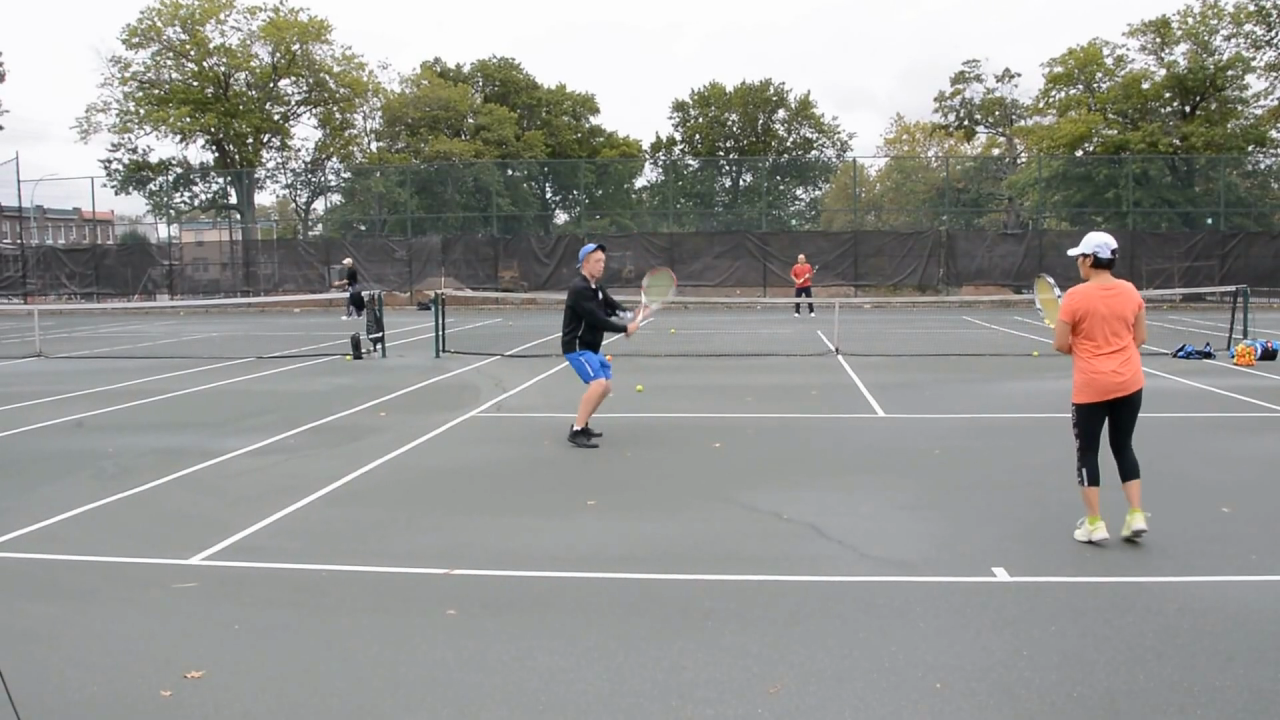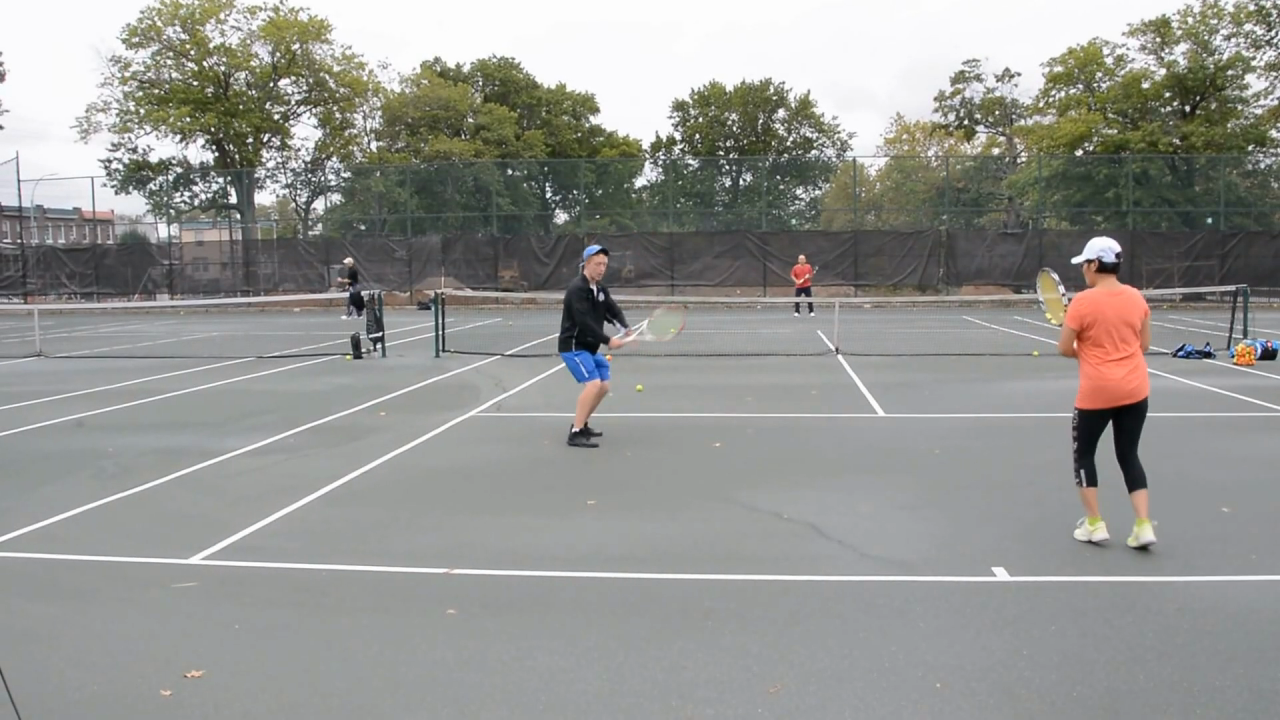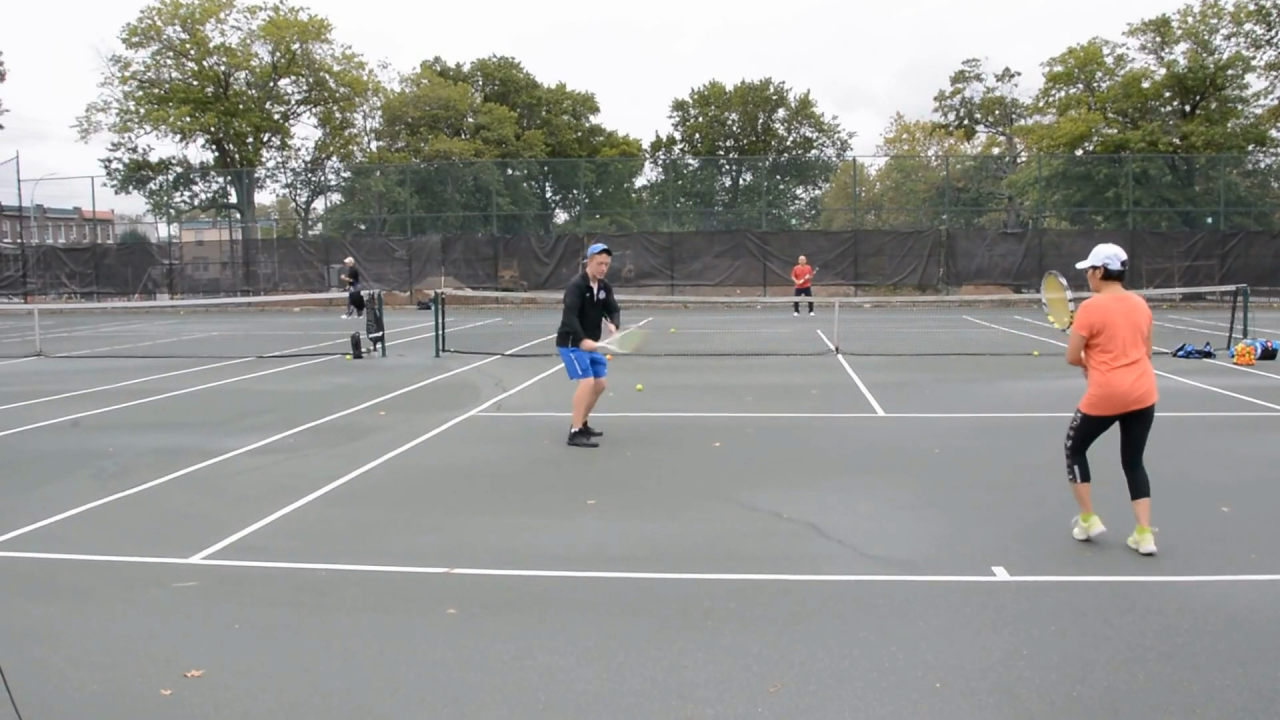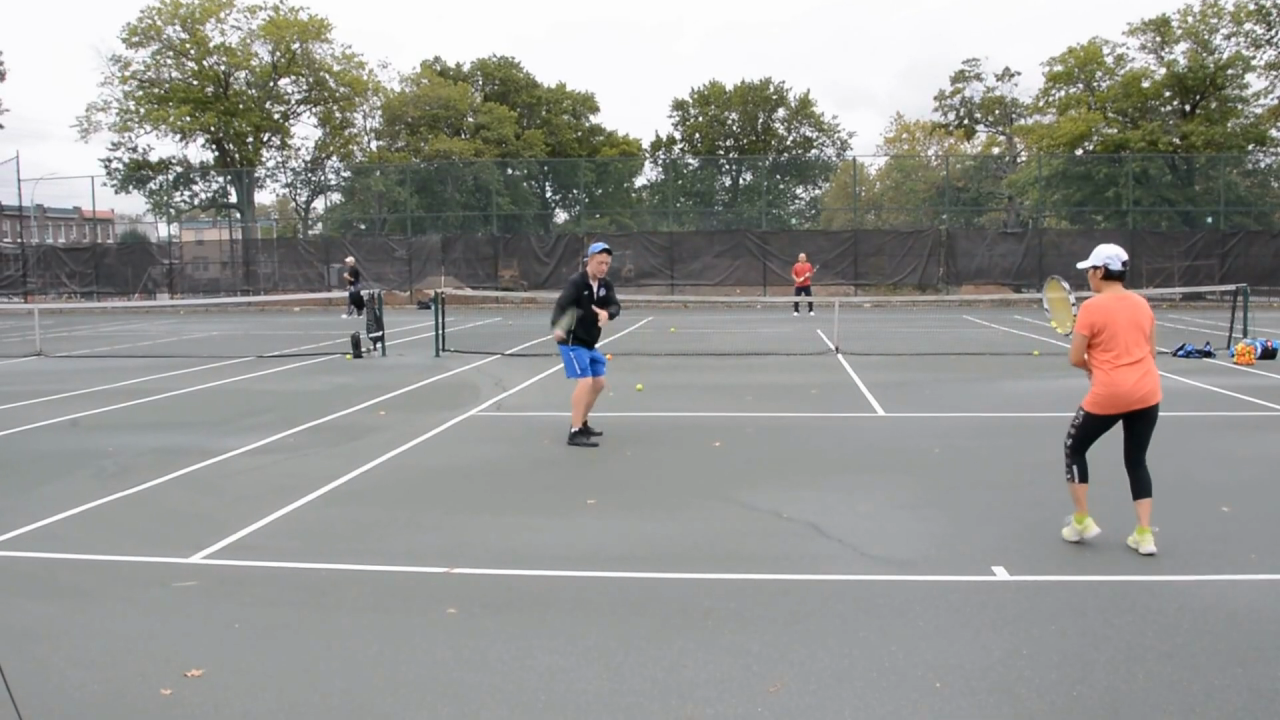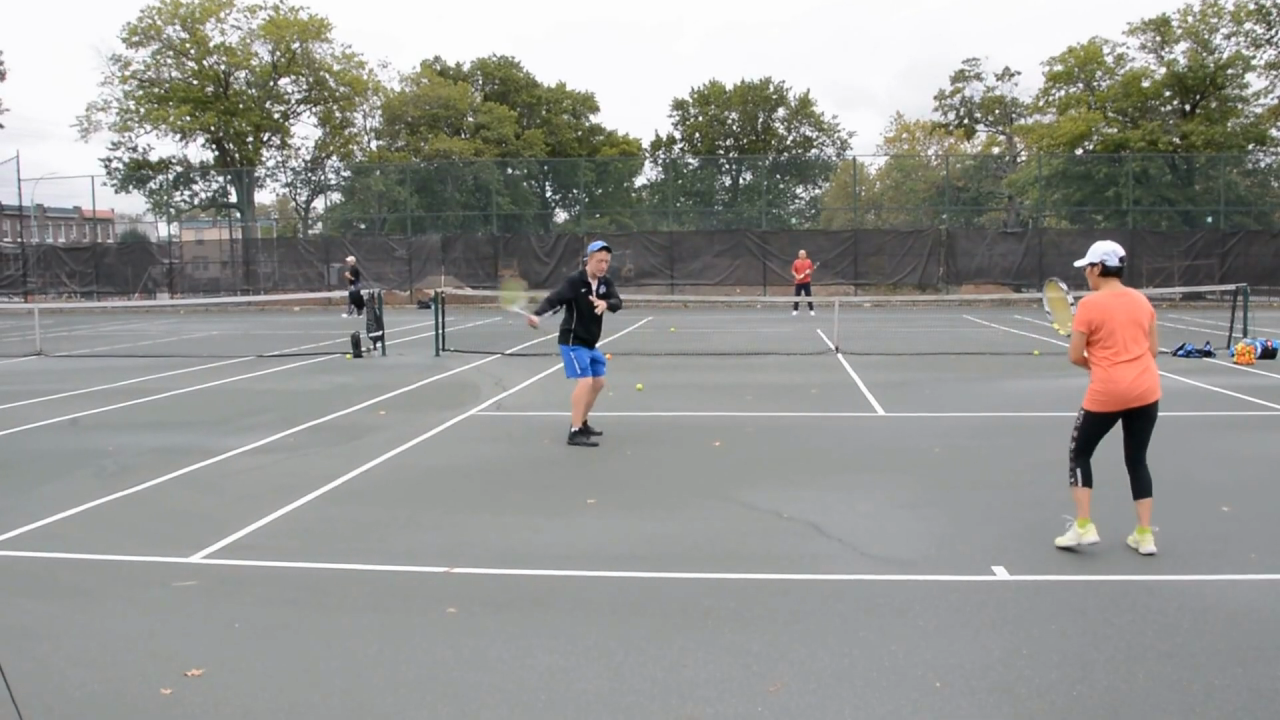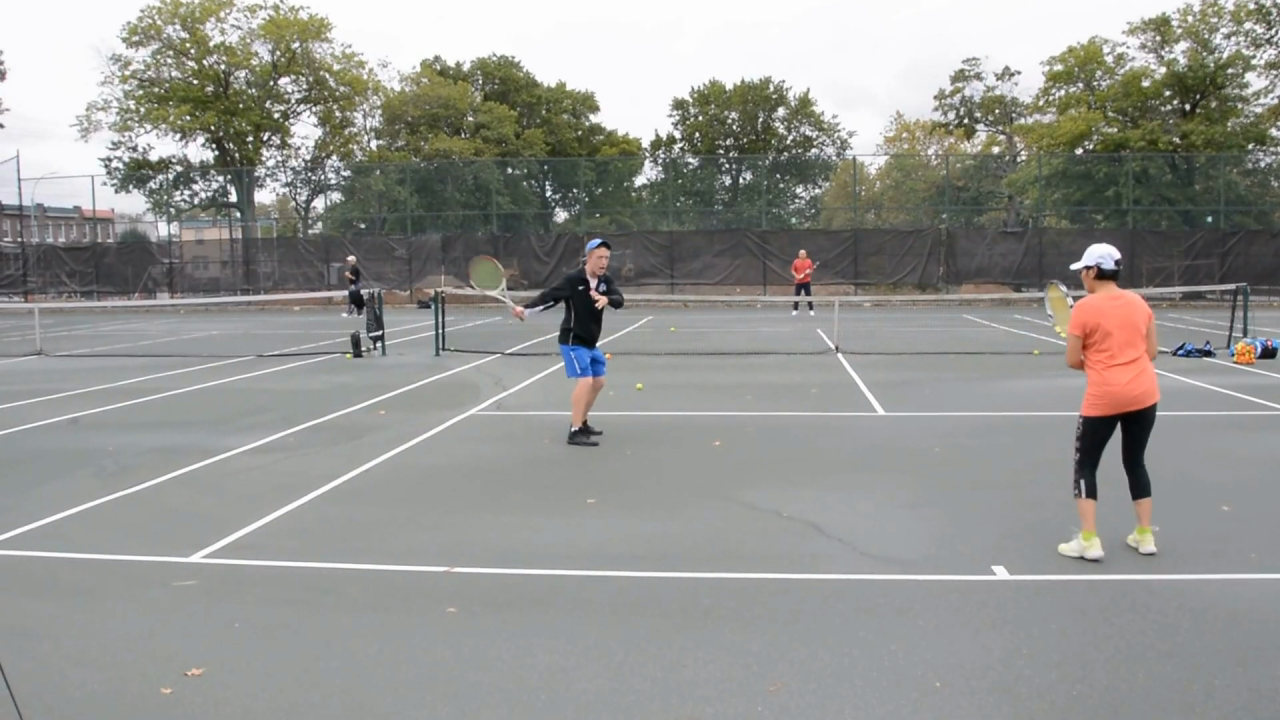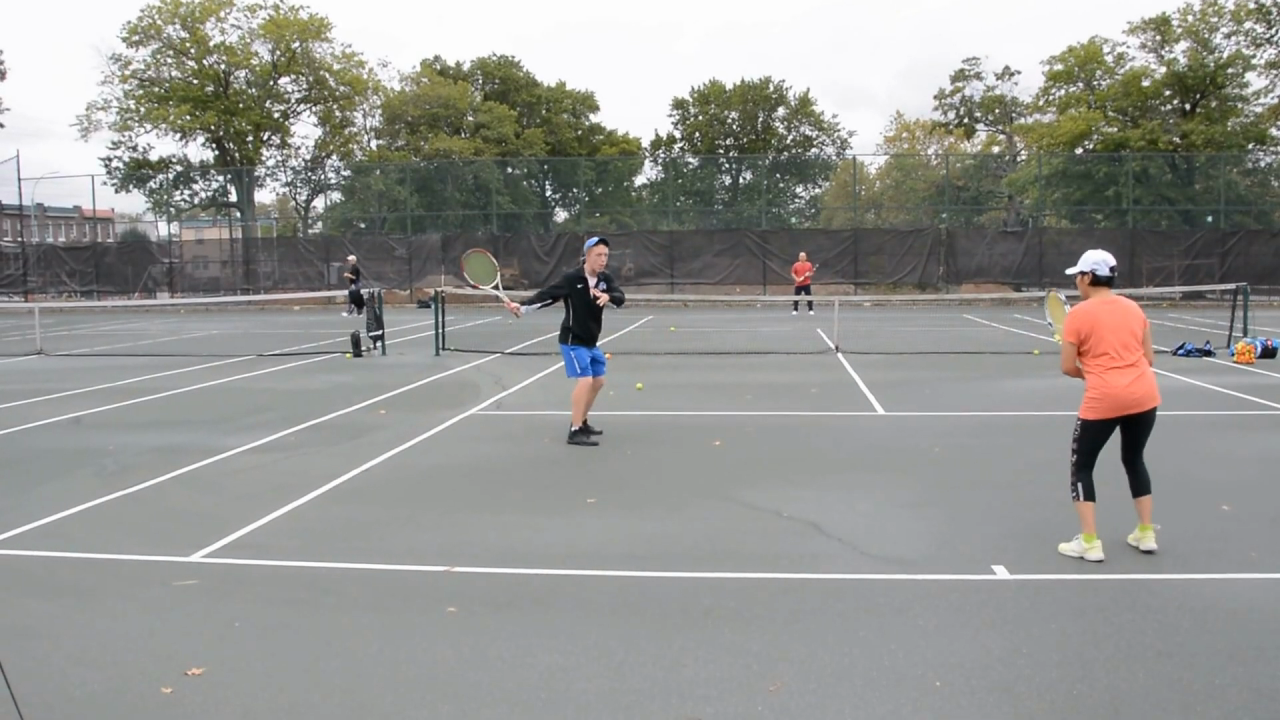
dt=0.1s
person 1, frame 1
left shoulder: (1075, 296)
right shoulder: (1131, 292)
left elbow: (1060, 344)
right elbow: (1140, 338)
left hip: (1092, 387)
right hip: (1129, 383)
left knee: (1087, 452)
right knee: (1123, 447)
left ankle: (1094, 524)
right ankle: (1136, 516)
person 1, frame 2
left shoulder: (1082, 301)
right shoulder: (1136, 298)
left elbow: (1064, 348)
right elbow: (1144, 345)
left hip: (1097, 392)
right hip: (1135, 390)
left knee: (1083, 454)
right knee: (1128, 455)
left ankle: (1095, 526)
right ankle: (1143, 527)
person 1, frame 3
left shoulder: (1090, 308)
right shoulder: (1140, 304)
left elbow: (1072, 357)
right elbow: (1147, 352)
left hip: (1104, 397)
right hip: (1143, 395)
left knee: (1074, 449)
right knee: (1133, 462)
left ankle: (1088, 520)
right ankle: (1144, 535)
person 1, frame 4
left shoulder: (1092, 308)
right shoulder: (1142, 305)
left elbow: (1075, 358)
right elbow: (1150, 351)
left hip: (1108, 397)
right hip: (1147, 394)
left knee: (1074, 449)
right knee: (1136, 462)
left ankle: (1082, 522)
right ankle: (1145, 535)
person 1, frame 5
left shoulder: (1090, 304)
right shoulder: (1142, 301)
left elbow: (1075, 356)
right elbow: (1153, 349)
left hip: (1107, 394)
right hip: (1146, 392)
left knee: (1079, 454)
right knee: (1137, 460)
left ankle: (1084, 528)
right ankle: (1145, 535)
person 1, frame 6
left shoulder: (1084, 308)
right shoulder: (1139, 303)
left elbow: (1072, 360)
right elbow: (1152, 352)
left hip: (1104, 399)
right hip: (1144, 394)
left knee: (1085, 465)
right knee: (1135, 462)
left ankle: (1089, 540)
right ankle: (1145, 535)
person 1, frame 7
left shoulder: (1078, 314)
right shoulder: (1133, 308)
left elbow: (1067, 367)
right elbow: (1148, 358)
left hip: (1103, 402)
right hip: (1144, 397)
left knee: (1081, 466)
right knee: (1134, 461)
left ankle: (1089, 542)
right ankle: (1146, 533)
person 2, frame 1
left shoulder: (596, 286)
right shoulder: (579, 289)
left elbow: (612, 307)
right elbow: (598, 319)
left wrist: (630, 317)
right wrist: (625, 329)
left hip: (590, 348)
right hip: (576, 347)
left knee: (605, 386)
right knee: (598, 383)
left ankle: (581, 425)
right ankle: (577, 432)
person 2, frame 2
left shoulder: (601, 289)
right shoulder: (577, 289)
left elbow: (614, 311)
right elbow: (585, 322)
left wrist: (626, 328)
right wrist: (608, 340)
left hip: (591, 348)
right hip: (575, 347)
left knee: (603, 386)
right knee: (593, 384)
left ankle: (580, 424)
right ankle: (576, 433)
person 2, frame 3
left shoulder: (604, 286)
right shoulder: (577, 286)
left elbow: (612, 309)
right elbow: (570, 316)
left wrist: (613, 324)
right wrist: (582, 339)
left hip: (589, 345)
right hip: (572, 343)
left knee: (600, 383)
right knee: (587, 382)
left ankle: (581, 424)
right ankle: (575, 433)
person 2, frame 4
left shoulder: (605, 284)
right shoulder: (576, 282)
left elbow: (614, 308)
right elbow: (561, 306)
left wrist: (606, 312)
right wrist: (557, 327)
left hip: (590, 344)
right hip: (573, 342)
left knee: (599, 383)
right knee: (585, 382)
left ankle: (581, 423)
right ankle: (575, 433)
person 2, frame 5
left shoulder: (606, 282)
right shoulder: (574, 281)
left elbow: (617, 303)
right elbow: (552, 300)
left wrist: (606, 304)
right wrist: (536, 315)
left hip: (590, 343)
right hip: (573, 342)
left knee: (598, 382)
right knee: (585, 382)
left ankle: (582, 423)
right ankle: (575, 432)
person 2, frame 6
left shoulder: (606, 280)
right shoulder: (572, 280)
left elbow: (619, 300)
right elbow: (547, 297)
left wrist: (607, 299)
right wrist: (524, 310)
left hip: (591, 343)
right hip: (573, 342)
left knee: (598, 382)
right knee: (585, 381)
left ankle: (582, 422)
right ankle: (575, 432)
person 2, frame 7
left shoulder: (606, 278)
right shoulder: (571, 278)
left elbow: (620, 297)
right elbow: (546, 295)
left wrist: (608, 296)
right wrist: (521, 306)
left hip: (591, 342)
right hip: (573, 341)
left knee: (598, 381)
right knee: (585, 381)
left ankle: (581, 422)
right ankle: (575, 431)
